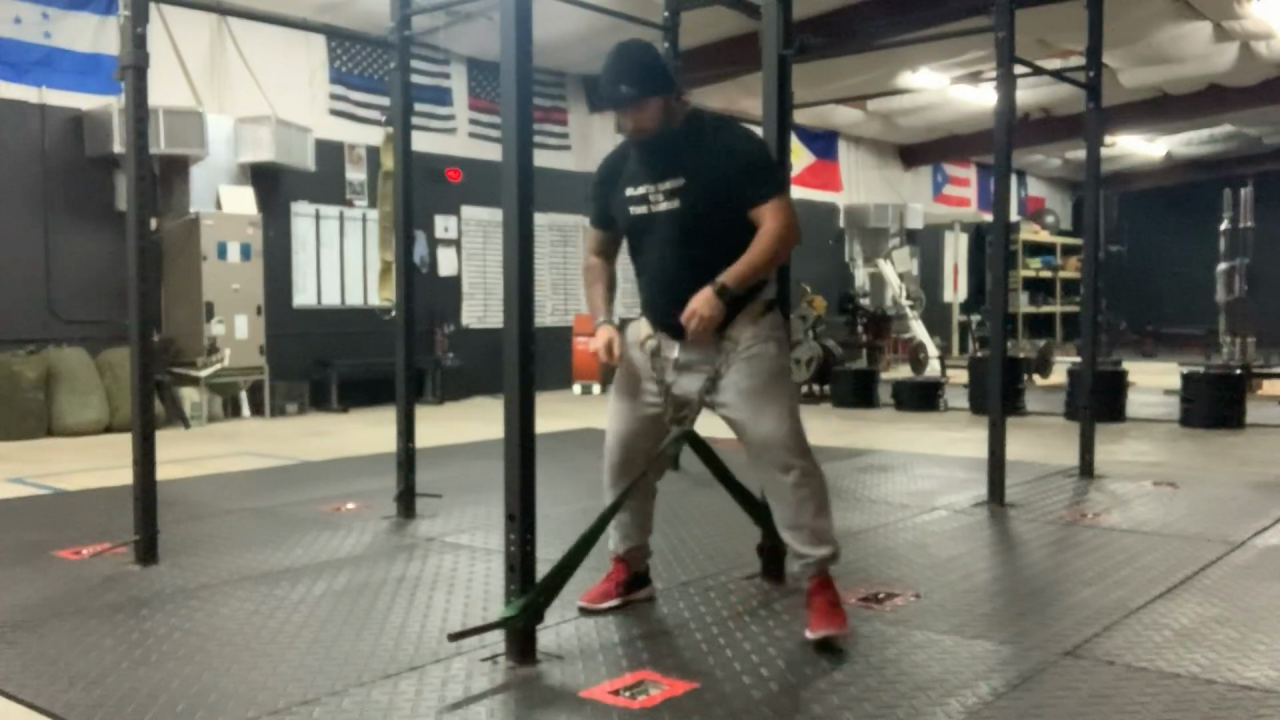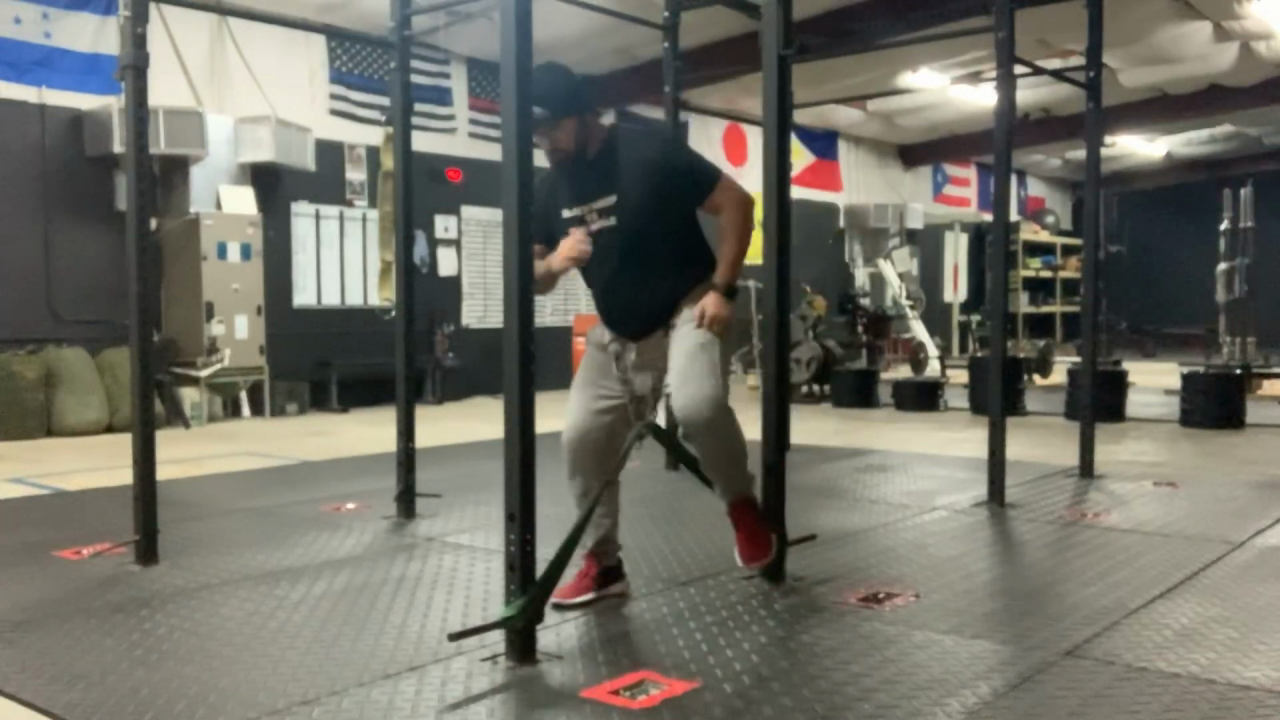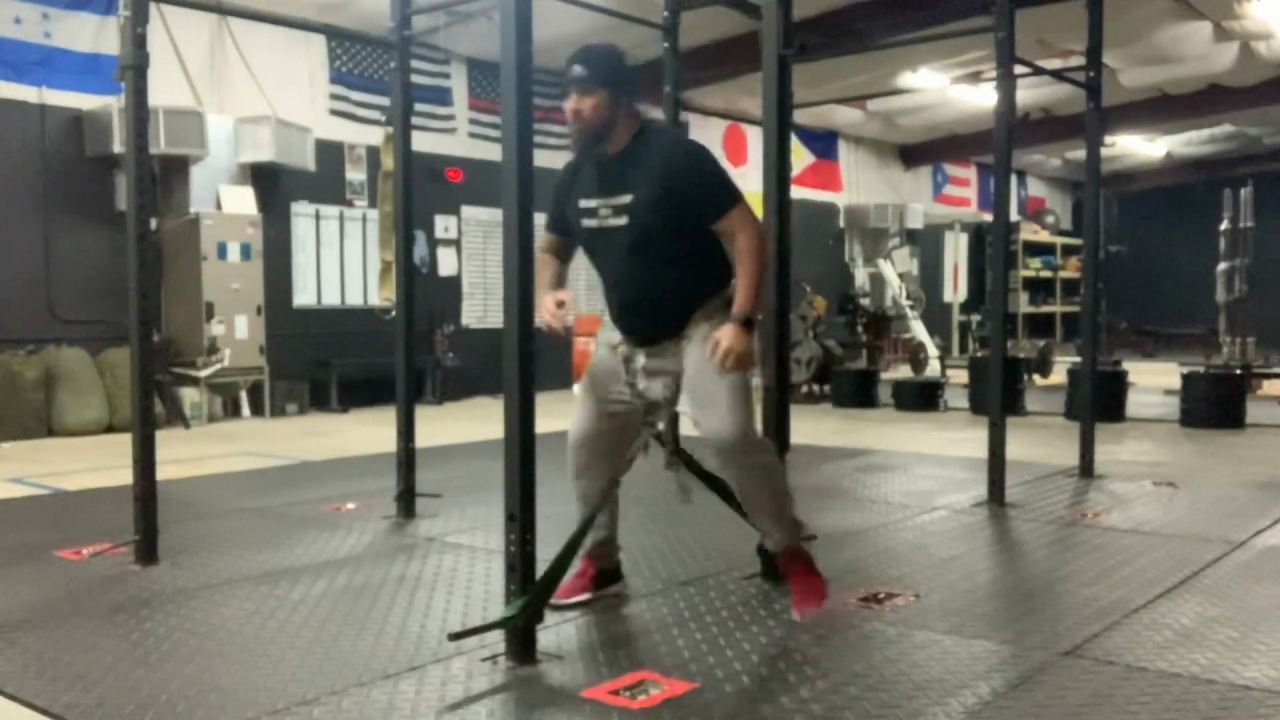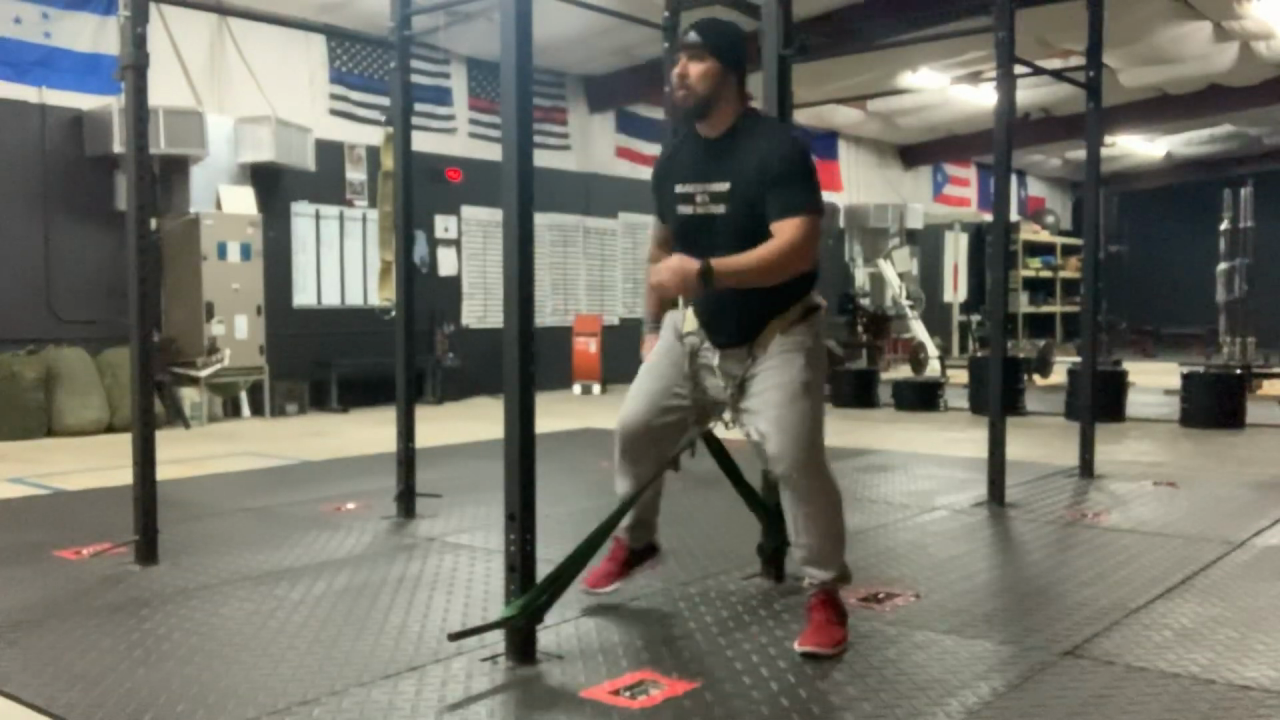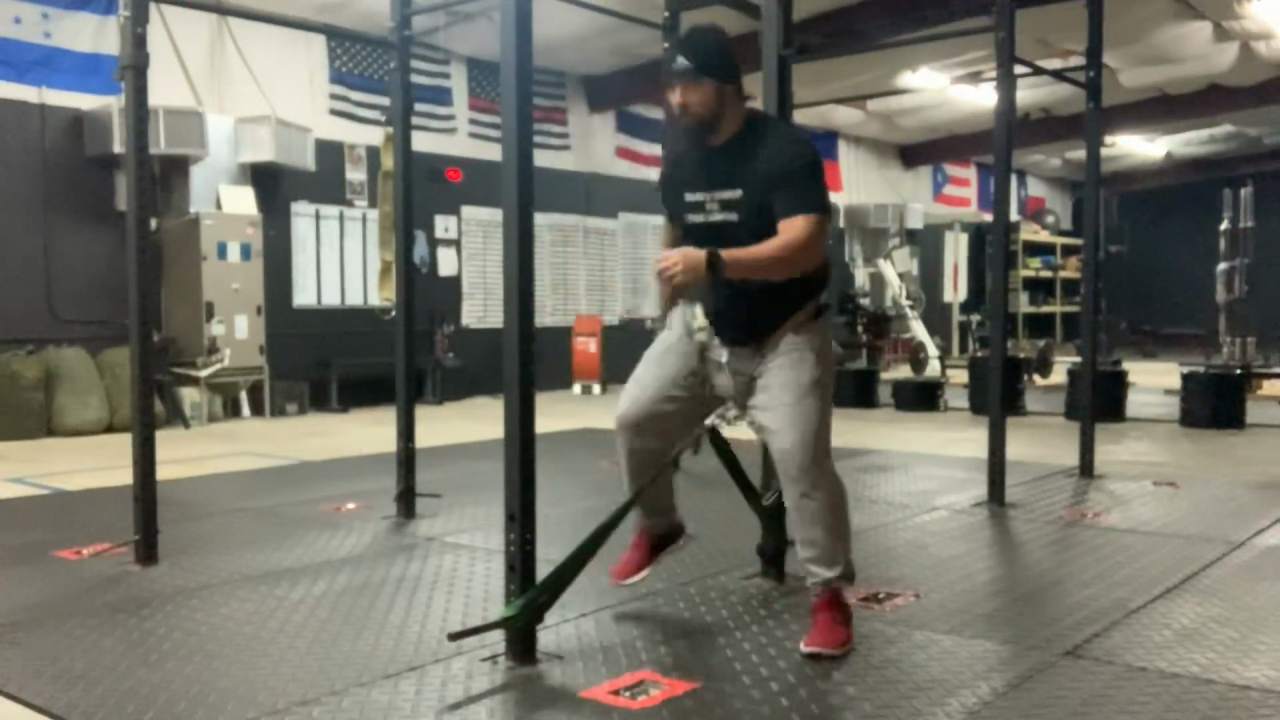
dt=1s
person 1, frame 1
left shoulder: (730, 144)
right shoulder: (616, 168)
left elbow: (782, 227)
right elbow: (598, 253)
left wrist: (722, 289)
right wrist: (604, 320)
left hip: (741, 332)
right hip: (658, 338)
left knee: (782, 449)
right knee: (624, 453)
left ankle: (819, 580)
right ankle: (629, 568)
person 1, frame 2
left shoulder: (651, 154)
right shoulder: (549, 189)
left elbow: (736, 204)
right elbow: (534, 266)
left wrist: (722, 289)
right wrist: (554, 263)
left hip: (686, 315)
right hip: (616, 337)
left knee: (699, 407)
right knee: (582, 443)
left ankle: (742, 501)
right ankle: (602, 564)
person 1, frame 3
left shoulder: (677, 159)
right shoulder: (574, 180)
left elbow: (746, 235)
right elbow: (551, 250)
left wrist: (740, 319)
right wrist: (546, 292)
left hip: (702, 326)
right hip: (628, 340)
left knee: (725, 432)
right knee: (589, 446)
left ankle: (789, 547)
right ankle: (599, 561)
person 1, frame 4
left shoulder: (779, 150)
right shoulder: (674, 159)
left elbow: (796, 247)
left wrist: (702, 273)
right wrist: (657, 323)
left hip: (775, 334)
right hip: (696, 329)
left knee: (796, 460)
right knee: (635, 429)
left ankle: (825, 596)
right ankle: (634, 540)
person 1, frame 5
left shoulder: (786, 152)
right shoulder: (678, 164)
left elbow: (806, 250)
left wrist: (713, 265)
right wrist: (675, 315)
left hip: (787, 333)
right hip: (705, 325)
left knee: (801, 459)
right knee: (636, 417)
left ankle: (830, 595)
right ankle: (658, 525)
